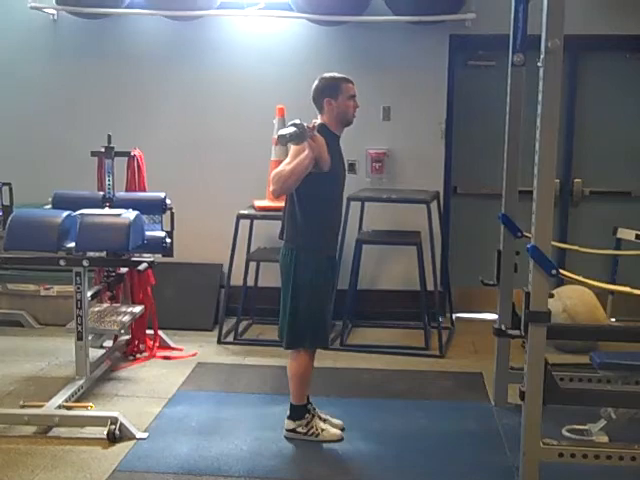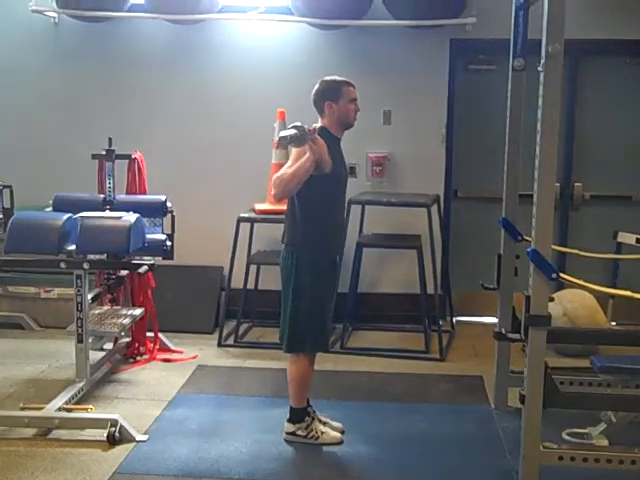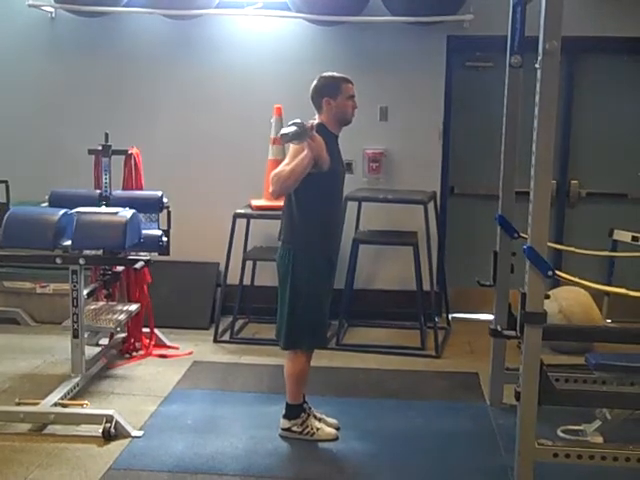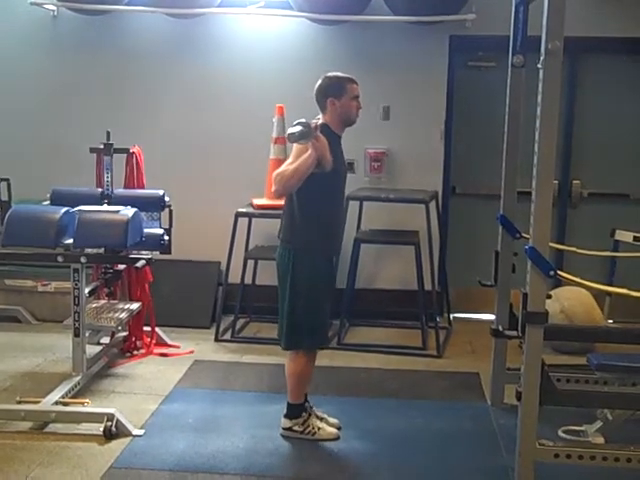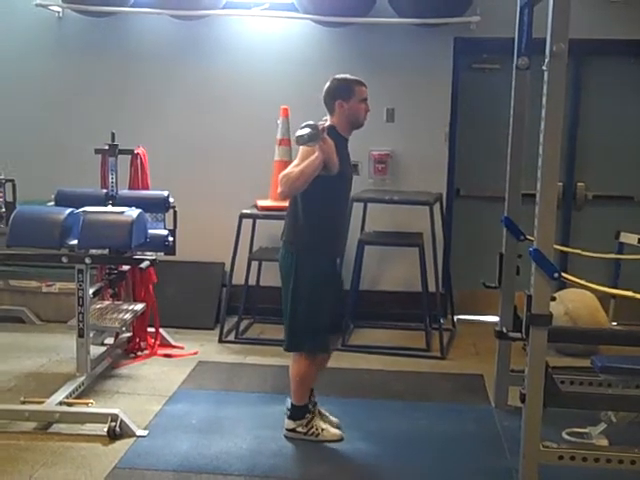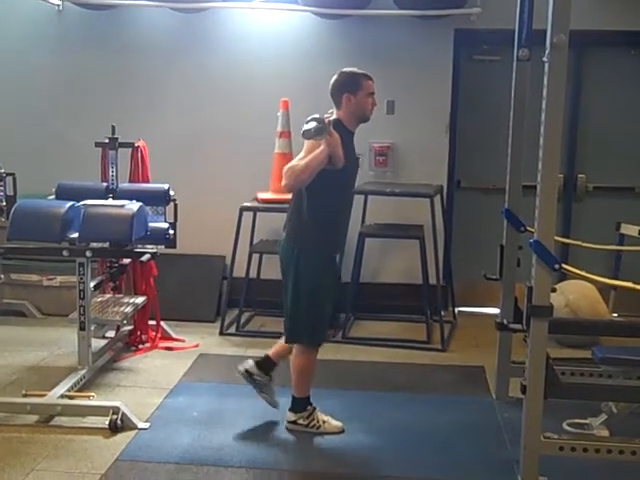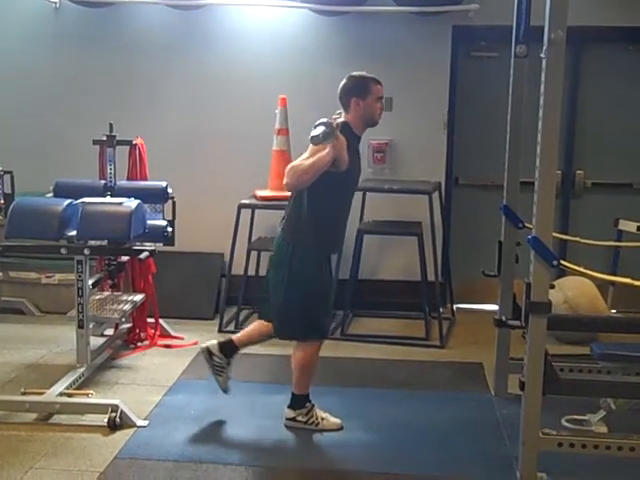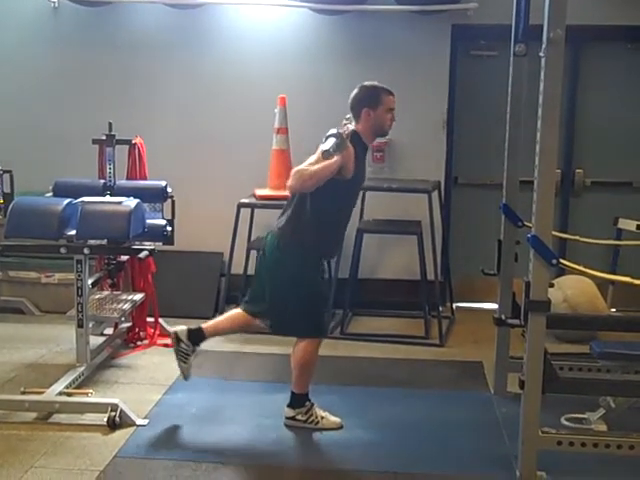
dt=0.3s
person 1, frame 1
left shoulder: (331, 141)
right shoulder: (315, 140)
right elbow: (278, 186)
right wrist: (310, 153)
left hip: (319, 251)
right hip: (304, 253)
left knee: (311, 338)
right knee: (302, 340)
left ankle: (305, 409)
right ankle: (297, 419)
person 1, frame 2
left shoulder: (333, 144)
right shoulder: (316, 143)
right elbow: (279, 189)
right wrist: (310, 156)
left hip: (321, 254)
right hip: (305, 256)
left knee: (312, 340)
right knee: (303, 343)
left ankle: (304, 411)
right ankle: (297, 422)
person 1, frame 3
left shoulder: (329, 140)
right shoulder: (313, 140)
right elbow: (277, 186)
right wrist: (310, 154)
left hip: (318, 251)
right hip: (301, 253)
left knee: (309, 337)
right knee: (300, 340)
left ankle: (300, 407)
right ankle: (293, 418)
person 1, frame 4
left shoulder: (332, 141)
right shoulder: (317, 141)
right elbow: (279, 186)
right wrist: (313, 154)
left hip: (318, 252)
right hip: (302, 253)
left knee: (313, 337)
right knee: (302, 340)
left ankle: (302, 406)
right ankle: (294, 418)
person 1, frame 5
left shoulder: (338, 143)
right shoulder: (323, 143)
right elbow: (285, 188)
right wrist: (319, 156)
left hip: (322, 254)
right hip: (305, 255)
left knee: (328, 334)
right knee: (308, 341)
left ankle: (305, 402)
right ankle: (298, 419)
person 1, frame 6
left shoulder: (344, 136)
right shoulder: (330, 137)
right elbow: (290, 180)
right wrist: (325, 149)
left hip: (317, 246)
right hip: (306, 247)
left knee: (315, 325)
right knee: (309, 333)
left ankle: (262, 366)
right ankle: (300, 412)
person 1, frame 7
left shoulder: (348, 139)
right shoulder: (336, 140)
right elbow: (292, 179)
right wrist: (329, 153)
left hip: (307, 245)
right hip: (303, 247)
left knee: (285, 320)
right knee: (311, 331)
left ankle: (223, 350)
right ankle: (299, 409)
person 1, frame 8
left shoulder: (354, 148)
right shoulder: (347, 150)
right elbow: (296, 182)
right wrist: (336, 161)
left hip: (290, 245)
right hip: (295, 250)
left knee: (259, 313)
right knee: (311, 330)
left ankle: (190, 336)
right ankle: (298, 409)
